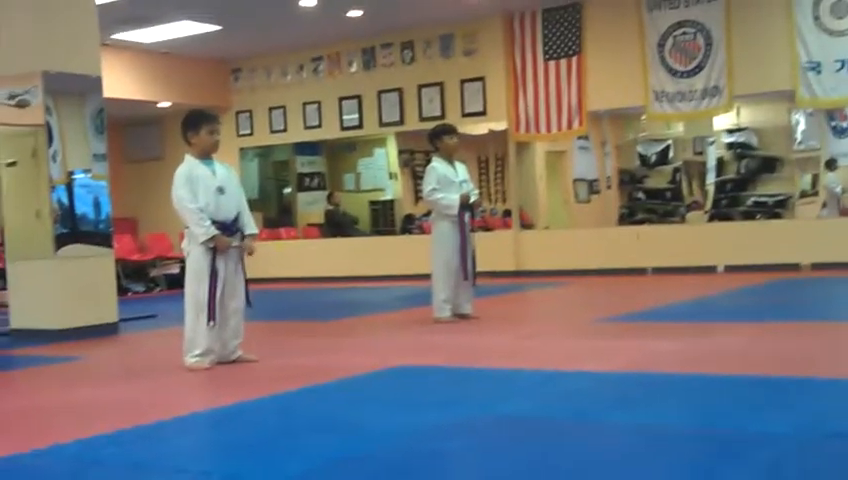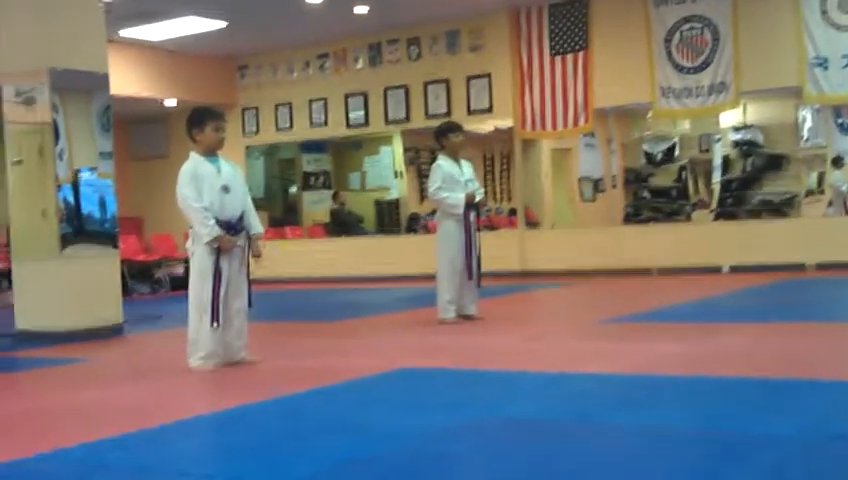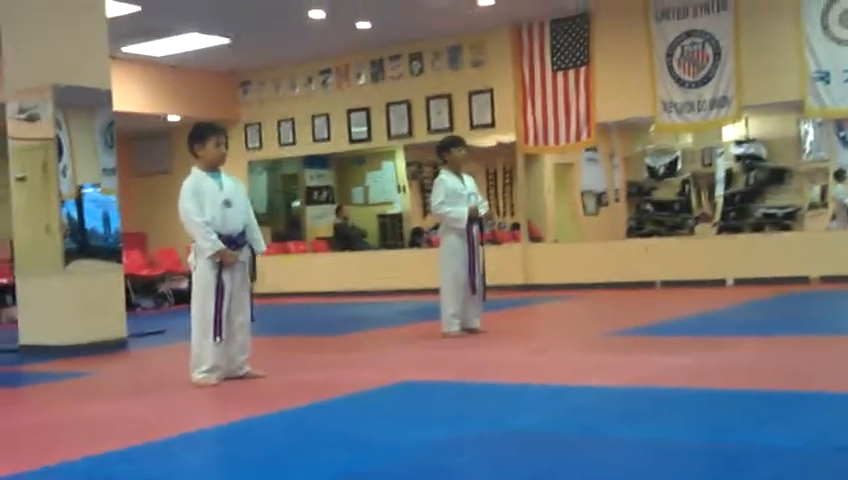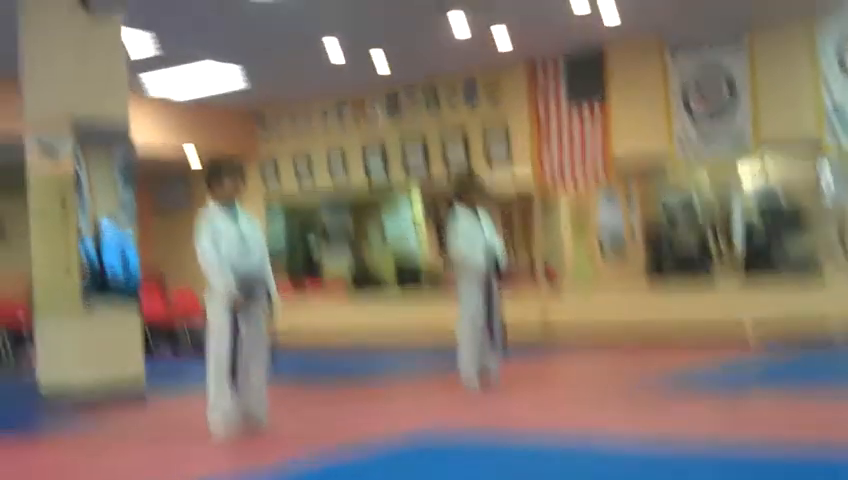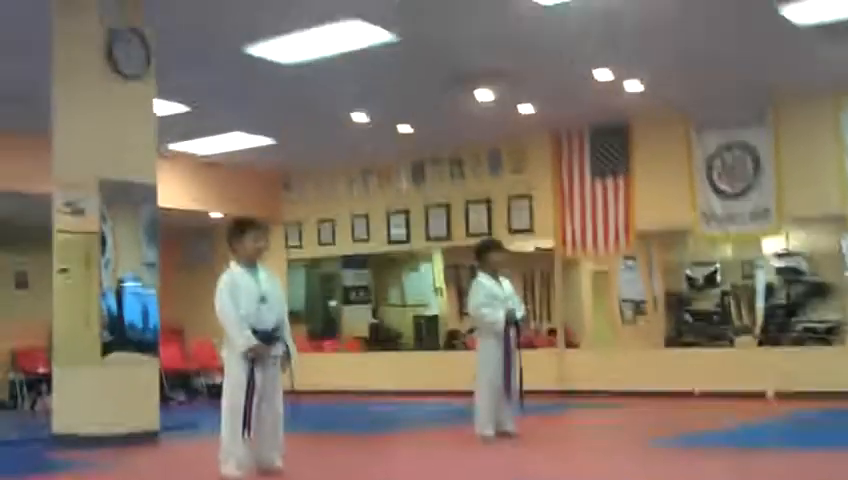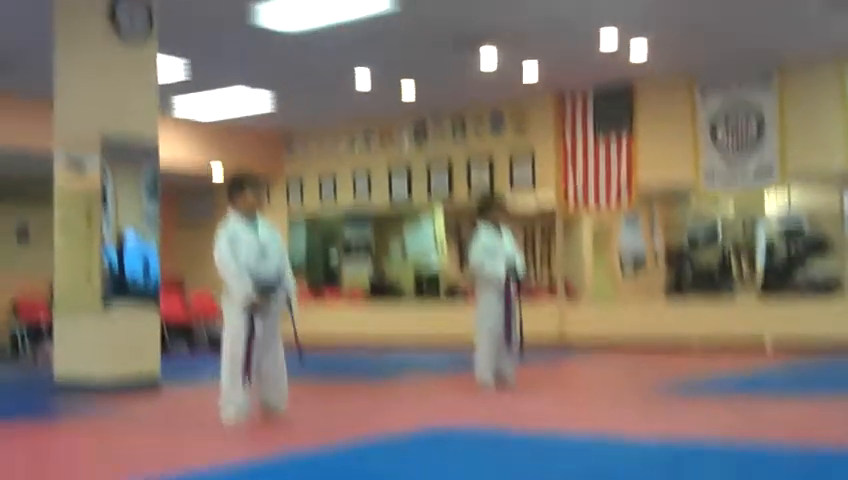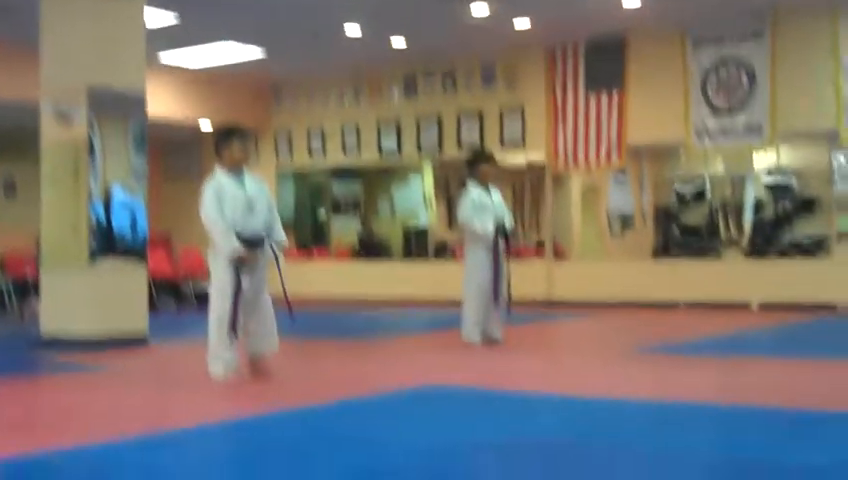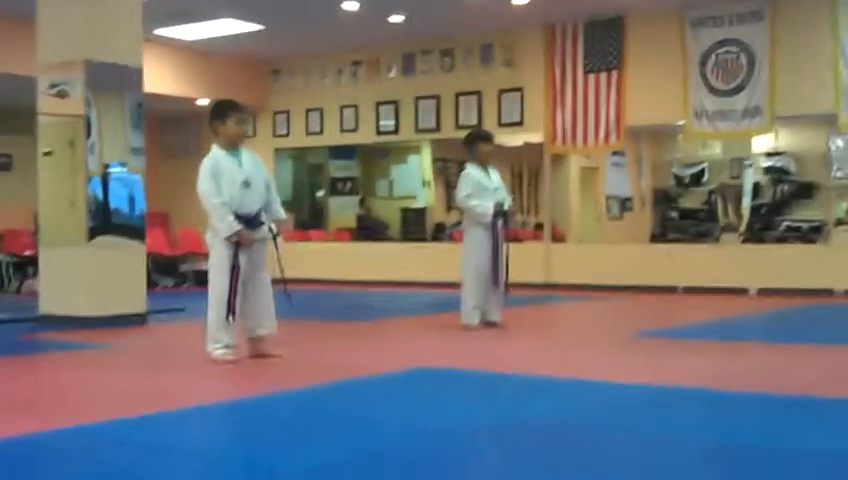
dt=0.1s
person 1, frame 1
left shoulder: (226, 171)
right shoulder: (185, 172)
left elbow: (240, 203)
right elbow: (188, 209)
left wrist: (249, 235)
right wrist: (213, 236)
left hip: (232, 241)
right hip: (204, 244)
left knee: (233, 299)
right knee: (202, 300)
left ankle: (230, 350)
right ankle: (198, 354)
person 1, frame 2
left shoulder: (231, 168)
right shoulder: (190, 169)
left elbow: (246, 203)
right elbow: (192, 208)
left wrist: (255, 235)
right wrist: (217, 236)
left hip: (236, 241)
right hip: (208, 243)
left knee: (237, 300)
right knee: (205, 300)
left ankle: (234, 352)
right ankle: (202, 356)
person 1, frame 3
left shoulder: (233, 183)
right shoulder: (192, 184)
left elbow: (248, 217)
right elbow: (194, 222)
left wrist: (257, 250)
right wrist: (219, 251)
left hip: (239, 256)
right hip: (210, 258)
left knee: (239, 314)
right knee: (208, 315)
left ankle: (237, 366)
right ankle: (206, 370)
person 1, frame 4
left shoulder: (249, 221)
right shoulder: (209, 222)
left elbow: (263, 259)
right elbow: (211, 263)
left wrist: (269, 294)
right wrist: (234, 292)
left hip: (255, 299)
right hip: (226, 301)
left knee: (256, 359)
right knee: (224, 360)
left ankle: (254, 414)
right ankle: (223, 419)
person 1, frame 5
left shoulder: (269, 279)
right shoulder: (230, 279)
left elbow: (281, 314)
right elbow: (229, 317)
left wrist: (286, 348)
right wrist: (251, 346)
left hip: (271, 351)
right hip: (243, 354)
left knee: (271, 408)
right knee: (238, 408)
person 1, frame 6
left shoulder: (269, 230)
right shoulder: (228, 231)
left elbow: (281, 262)
right elbow: (228, 267)
left wrist: (288, 292)
right wrist: (250, 296)
left hip: (270, 300)
right hip: (242, 302)
left knee: (272, 354)
right knee: (238, 356)
left ankle: (272, 404)
right ankle: (234, 409)
person 1, frame 7
left shoulder: (257, 184)
right shoulder: (214, 186)
left elbow: (270, 214)
right elbow: (214, 223)
left wrist: (279, 242)
right wrist: (237, 251)
left hip: (257, 255)
right hip: (229, 258)
left knee: (260, 309)
right knee: (225, 312)
left ankle: (259, 357)
right ankle: (222, 365)
person 1, frame 8
left shoulder: (253, 160)
right shoulder: (211, 163)
left elbow: (268, 191)
right elbow: (211, 202)
left wrist: (279, 217)
right wrist: (235, 231)
left hip: (256, 233)
right hip: (226, 236)
left knee: (259, 289)
right knee: (224, 291)
left ankle: (258, 340)
right ankle: (220, 346)
person 2, frame 1
left shoulder: (461, 167)
right shoulder: (434, 168)
left elbow: (470, 190)
right elbow: (429, 195)
left wrist: (473, 200)
right wrist: (457, 201)
left hip: (462, 221)
right hip: (445, 222)
left knee: (465, 265)
right knee: (446, 266)
left ankle: (462, 307)
right ankle: (442, 311)
person 2, frame 2
left shoulder: (466, 166)
right shoulder: (439, 166)
left elbow: (476, 189)
right elbow: (434, 194)
left wrist: (479, 199)
right wrist: (462, 199)
left hip: (467, 221)
right hip: (450, 221)
left knee: (470, 265)
right knee: (450, 266)
left ankle: (466, 308)
right ankle: (447, 312)
person 2, frame 3
left shoulder: (469, 180)
right shoulder: (442, 181)
left elbow: (479, 202)
right elbow: (437, 208)
left wrist: (483, 213)
right wrist: (465, 214)
left hip: (471, 235)
right hip: (453, 236)
left knee: (474, 278)
right knee: (454, 280)
left ankle: (471, 322)
right ankle: (451, 325)
person 2, frame 4
left shoulder: (485, 219)
right shoulder: (459, 221)
left elbow: (496, 245)
right elbow: (457, 251)
left wrist: (500, 259)
right wrist: (483, 261)
left hip: (489, 281)
right hip: (472, 281)
left knee: (492, 325)
right knee: (471, 327)
left ankle: (489, 370)
right ankle: (470, 374)
person 2, frame 5
left shoulder: (506, 284)
right shoulder: (480, 283)
left elbow: (517, 305)
right elbow: (476, 310)
left wrist: (519, 316)
right wrist: (502, 318)
left hip: (507, 338)
right hip: (490, 338)
left knee: (509, 382)
right knee: (489, 382)
left ankle: (505, 424)
right ankle: (485, 428)
person 2, frame 6
left shoulder: (507, 235)
right shoulder: (481, 236)
left elbow: (516, 258)
right elbow: (477, 263)
left wrist: (518, 270)
right wrist: (501, 271)
left hip: (508, 289)
right hip: (491, 290)
left knee: (509, 332)
right knee: (489, 332)
left ankle: (504, 372)
right ankle: (485, 375)
person 2, frame 7
left shoulder: (495, 194)
right shoulder: (471, 194)
left elbow: (505, 217)
right elbow: (465, 220)
left wrist: (506, 227)
right wrist: (490, 228)
left hip: (496, 247)
right hip: (478, 247)
left knee: (497, 289)
right knee: (477, 290)
left ankle: (492, 331)
right ankle: (472, 334)
person 2, frame 8
left shoulder: (495, 174)
right shoulder: (469, 174)
left elbow: (504, 198)
right elbow: (463, 200)
left wrist: (506, 208)
right wrist: (489, 209)
left hip: (494, 228)
right hip: (477, 228)
left knee: (494, 272)
right knee: (476, 272)
left ankle: (490, 315)
right ankle: (471, 317)
